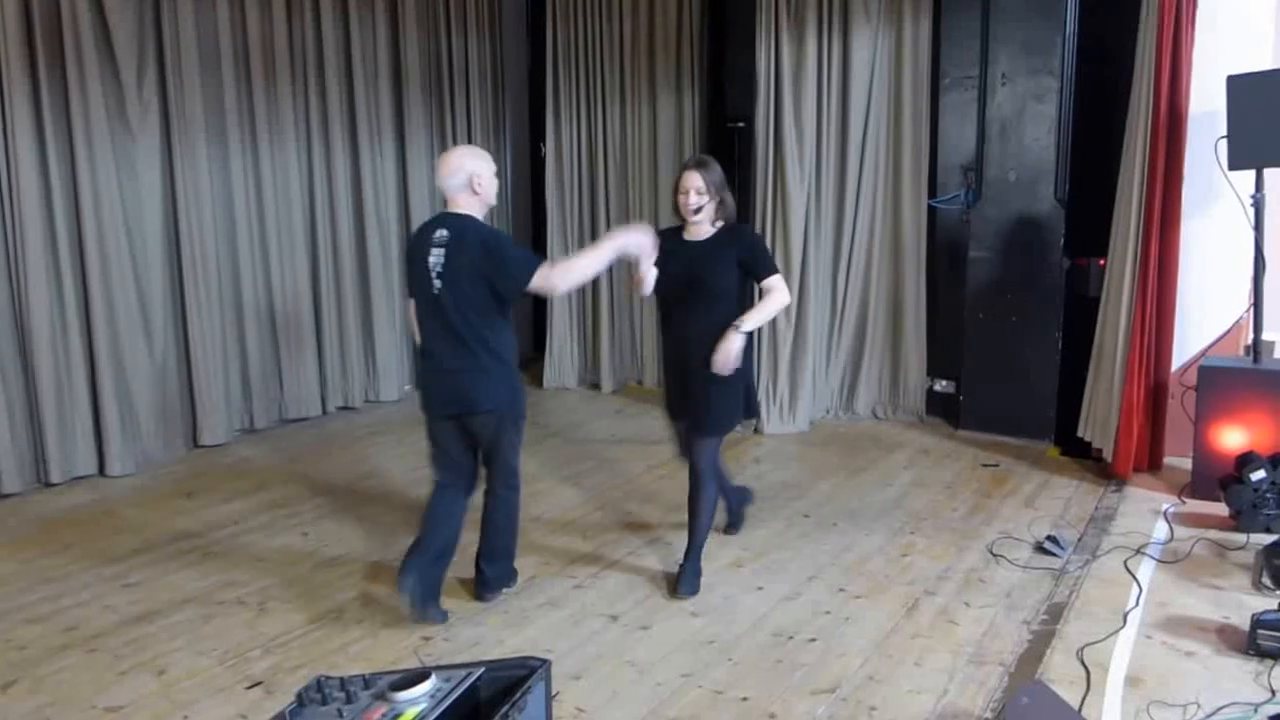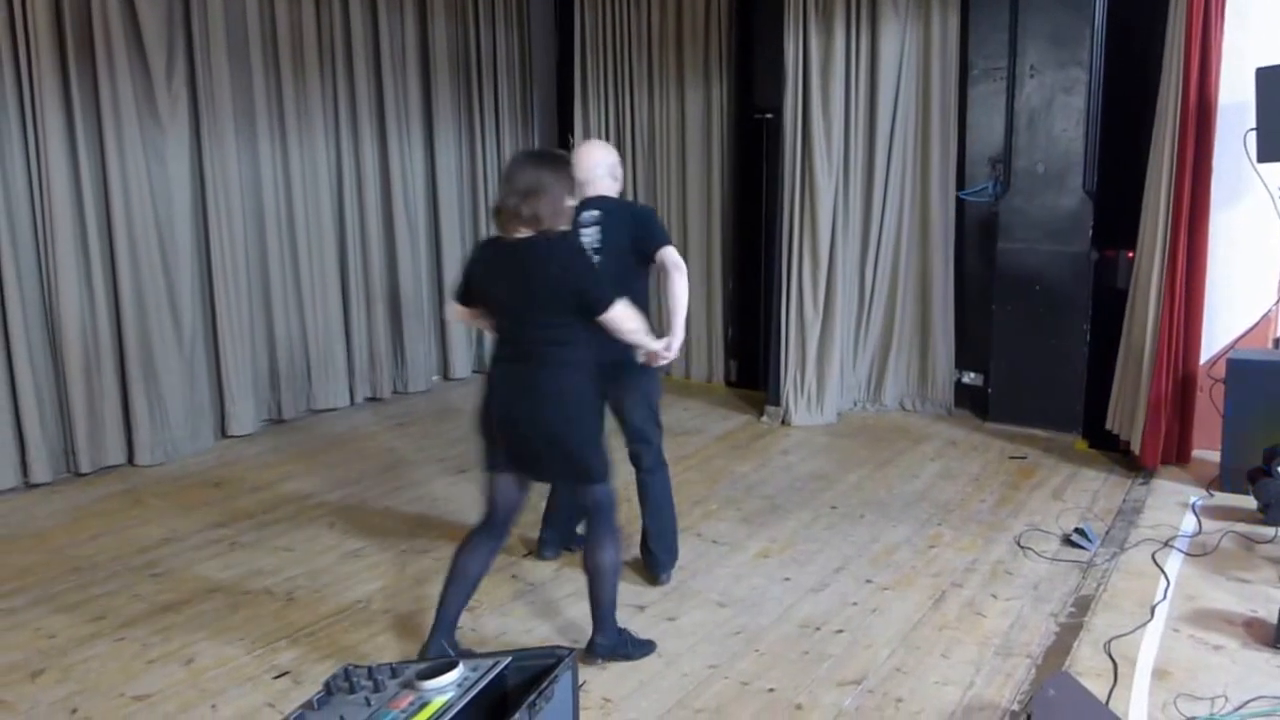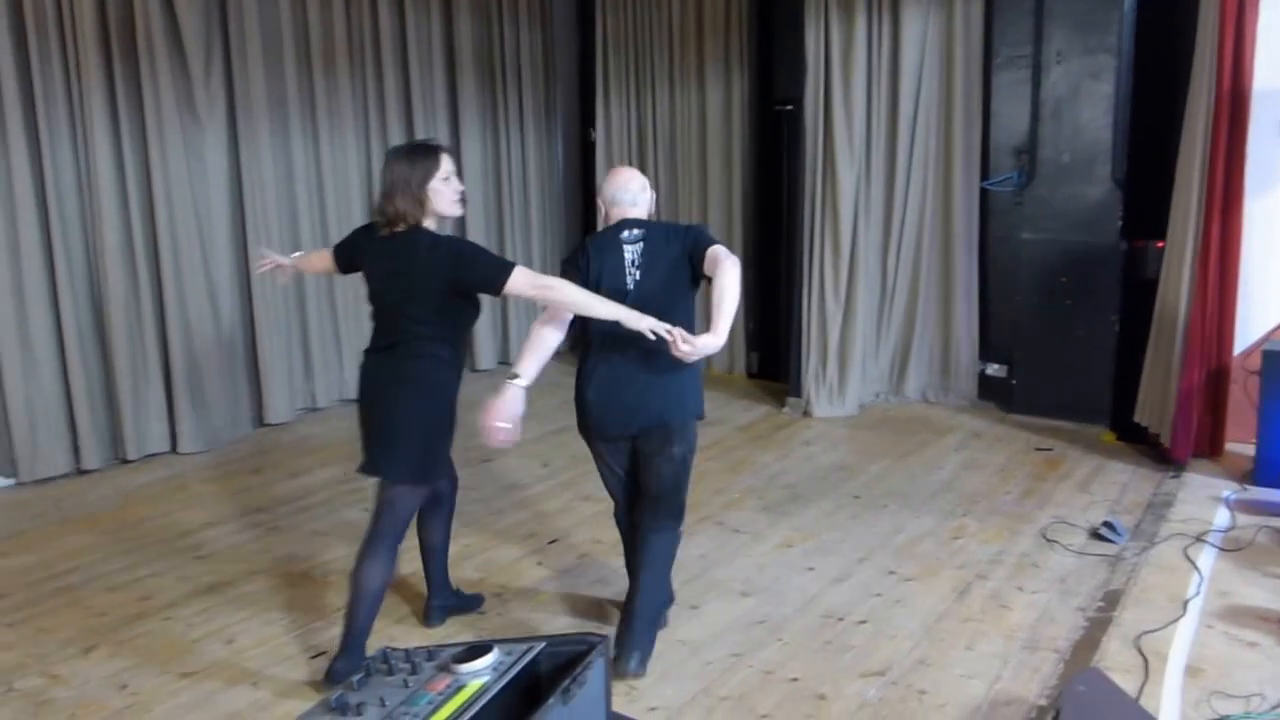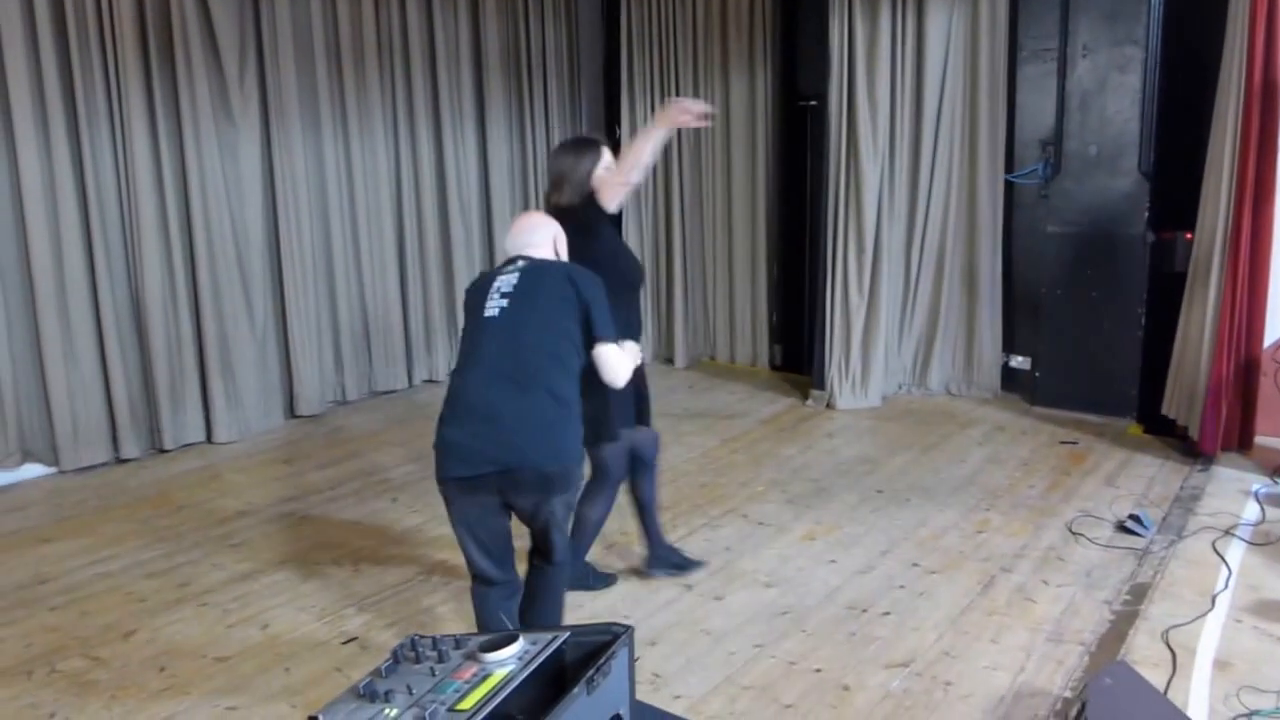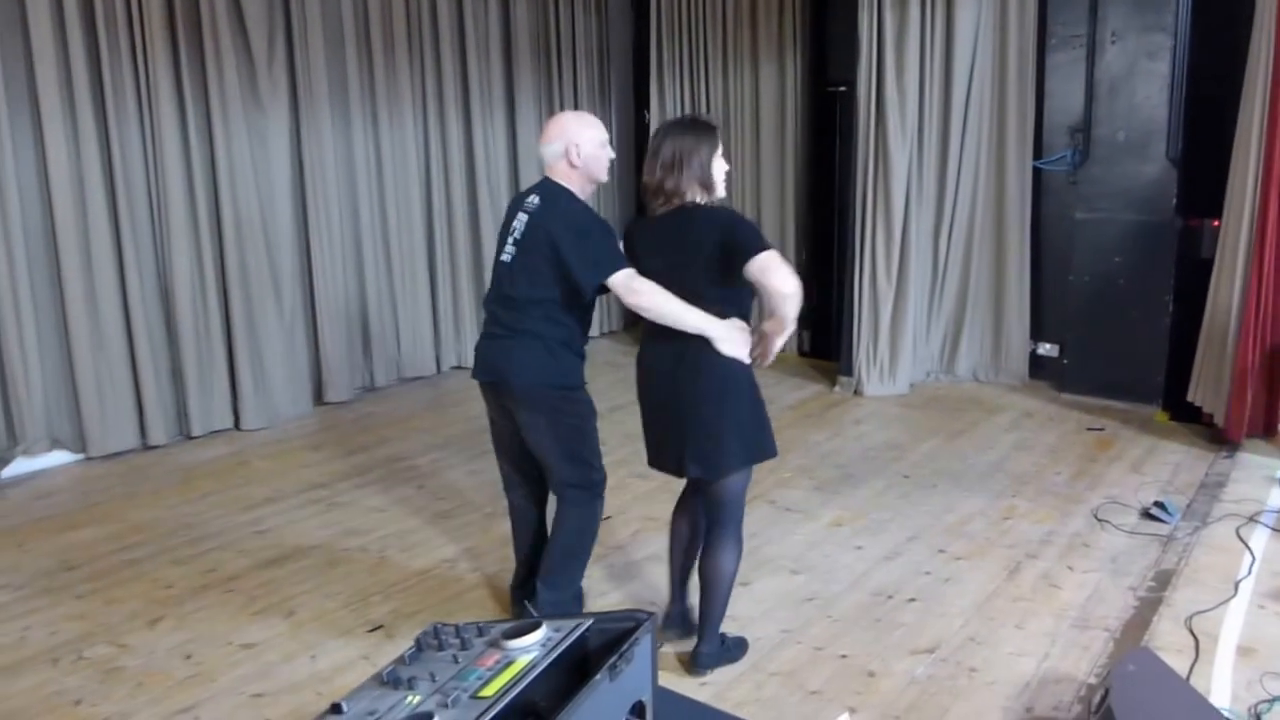
dt=1s
person 1, frame 1
left shoulder: (740, 240)
right shoulder: (666, 241)
left elbow: (779, 294)
right elbow: (648, 288)
left wrist: (738, 331)
right wrist: (642, 268)
left hip: (719, 367)
right hip: (680, 365)
left knee: (702, 462)
right knee: (691, 451)
left ankle: (692, 560)
right ankle: (733, 495)
person 1, frame 2
left shoulder: (488, 255)
right shoulder: (565, 257)
left elbow: (465, 313)
right elbow: (623, 322)
right wrist: (651, 343)
left hip: (506, 400)
right hip: (560, 404)
left knee: (495, 520)
right knee: (601, 513)
left ankle: (440, 637)
right ankle: (606, 634)
person 1, frame 3
left shoulder: (372, 241)
right shoulder: (448, 254)
left elbow: (323, 259)
right elbow: (539, 287)
left wrist: (288, 261)
right wrist: (626, 315)
left hip: (386, 388)
right hip: (417, 398)
left knee: (441, 488)
right knee: (388, 527)
left ankle: (440, 596)
right ankle: (349, 658)
person 1, frame 4
left shoulder: (587, 227)
right shoulder: (580, 225)
right elbow: (622, 181)
right wrist: (664, 123)
right hip: (593, 370)
left knee: (643, 450)
right knee: (610, 468)
left ankle: (658, 551)
right ankle: (569, 565)
person 1, frame 5
left shoulder: (640, 233)
right shoulder: (722, 225)
right elbow: (782, 285)
right wrist: (776, 332)
left hip: (659, 377)
right hip: (715, 383)
left knee: (697, 490)
right knee: (725, 514)
left ankle: (676, 611)
right ankle: (709, 643)
person 2, frame 1
left shoulder: (420, 240)
right shoulder: (487, 244)
right elbow: (556, 279)
right wrist: (616, 243)
left hip: (438, 387)
right hip: (492, 388)
left knee: (451, 484)
right knee: (503, 481)
left ankle: (420, 580)
right ankle: (492, 576)
person 2, frame 2
right shoulder: (638, 219)
right elbow: (673, 266)
right wrist: (677, 330)
right hip: (629, 363)
right knee: (648, 457)
left ankle: (555, 537)
right ankle: (660, 559)
person 2, frame 3
left shoulder: (586, 253)
right shoulder: (687, 239)
left elbow: (554, 320)
right elbow: (726, 266)
left wrist: (515, 387)
right wrist: (716, 334)
left hip: (604, 407)
right hip: (670, 404)
left knee: (629, 507)
right knee: (660, 516)
left ankle: (652, 603)
right ankle: (635, 642)
person 2, frame 4
left shoulder: (481, 288)
right shoulder: (580, 281)
right elbow: (615, 375)
right wrist: (629, 357)
left hip: (462, 451)
right hip: (546, 451)
left knee: (490, 577)
right knee: (552, 551)
person 2, frame 5
left shoulder: (526, 204)
right shoulder: (575, 220)
right elbow: (634, 292)
left wrist: (615, 254)
right wrist: (715, 329)
left hip: (496, 365)
right hip: (544, 375)
left knee: (524, 486)
right knee: (581, 487)
left ankle: (528, 594)
right ankle: (555, 606)
